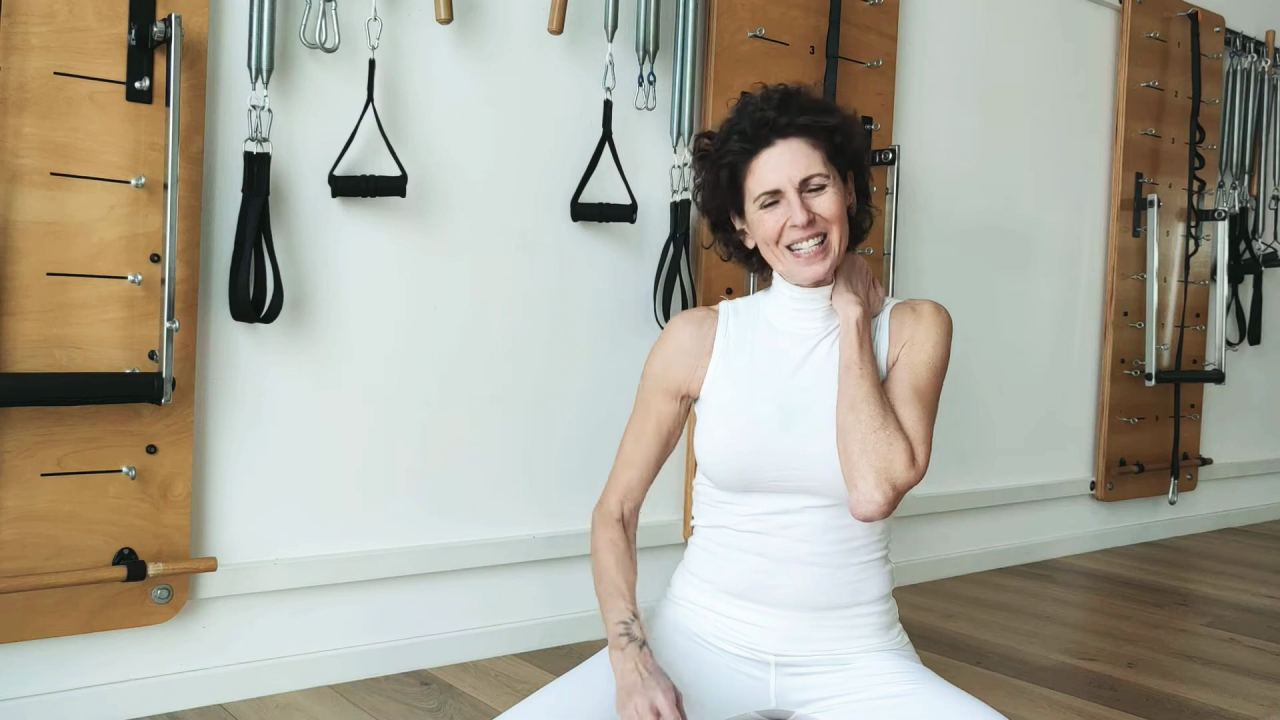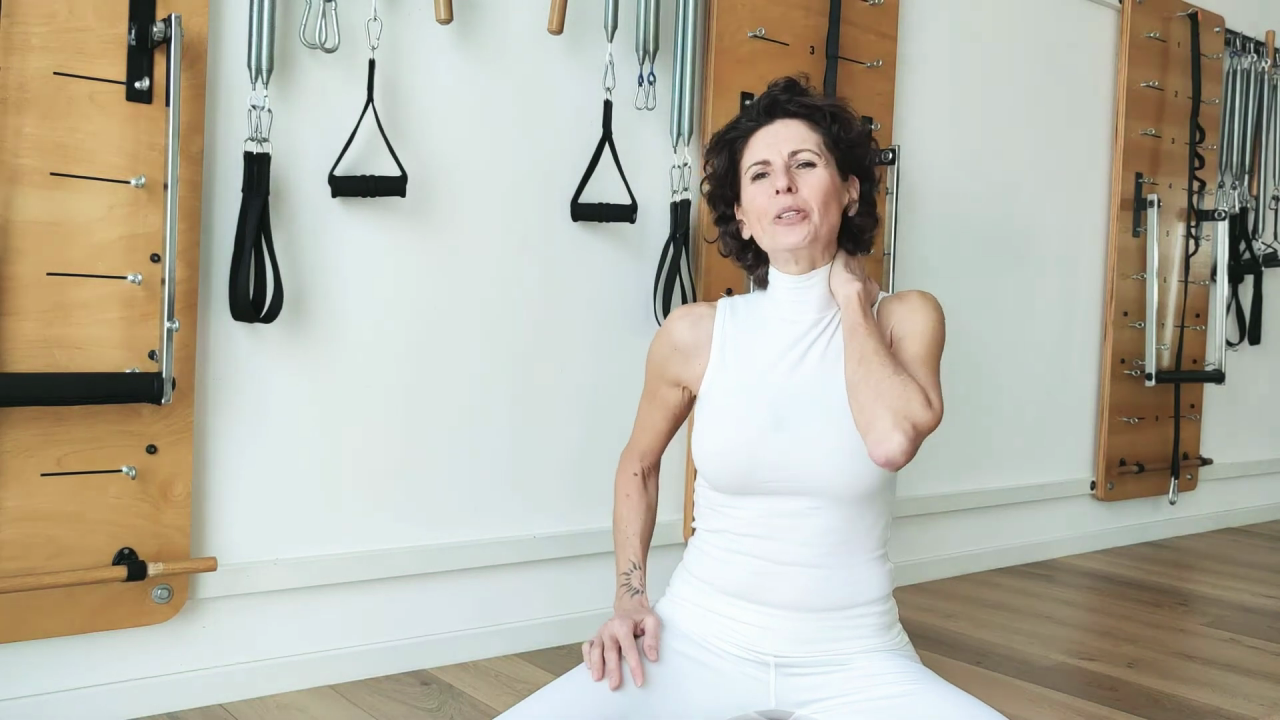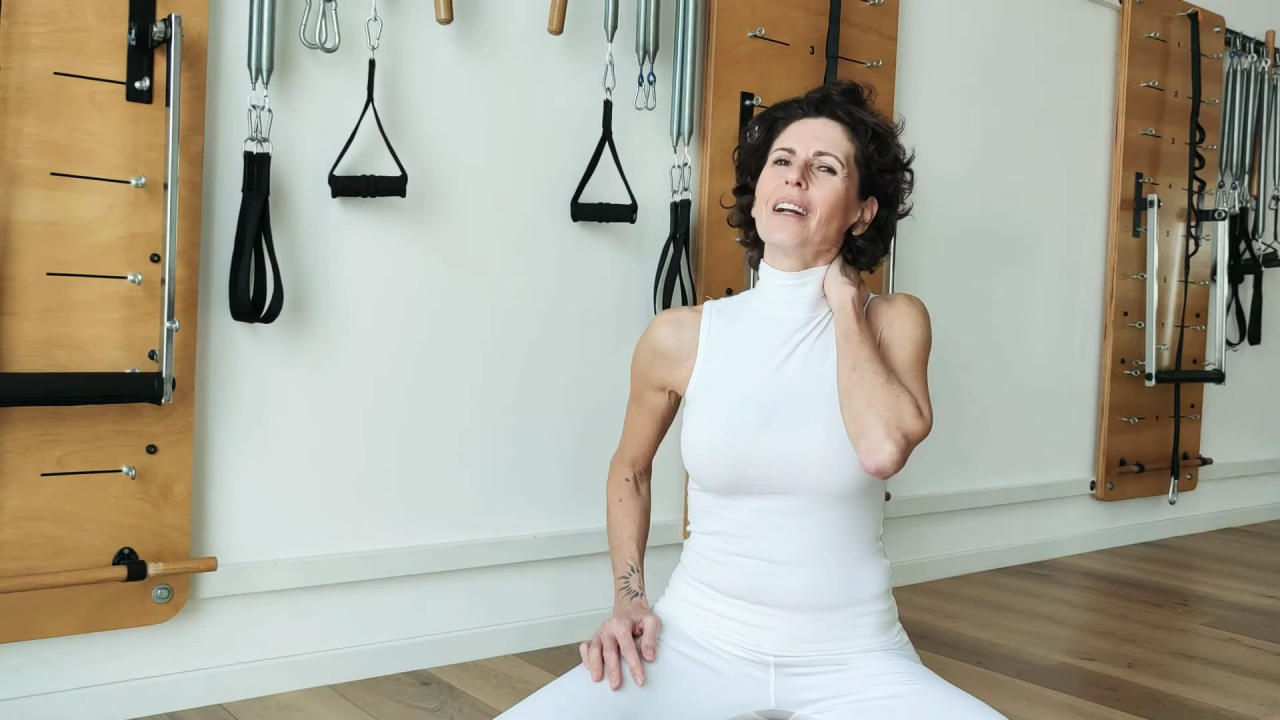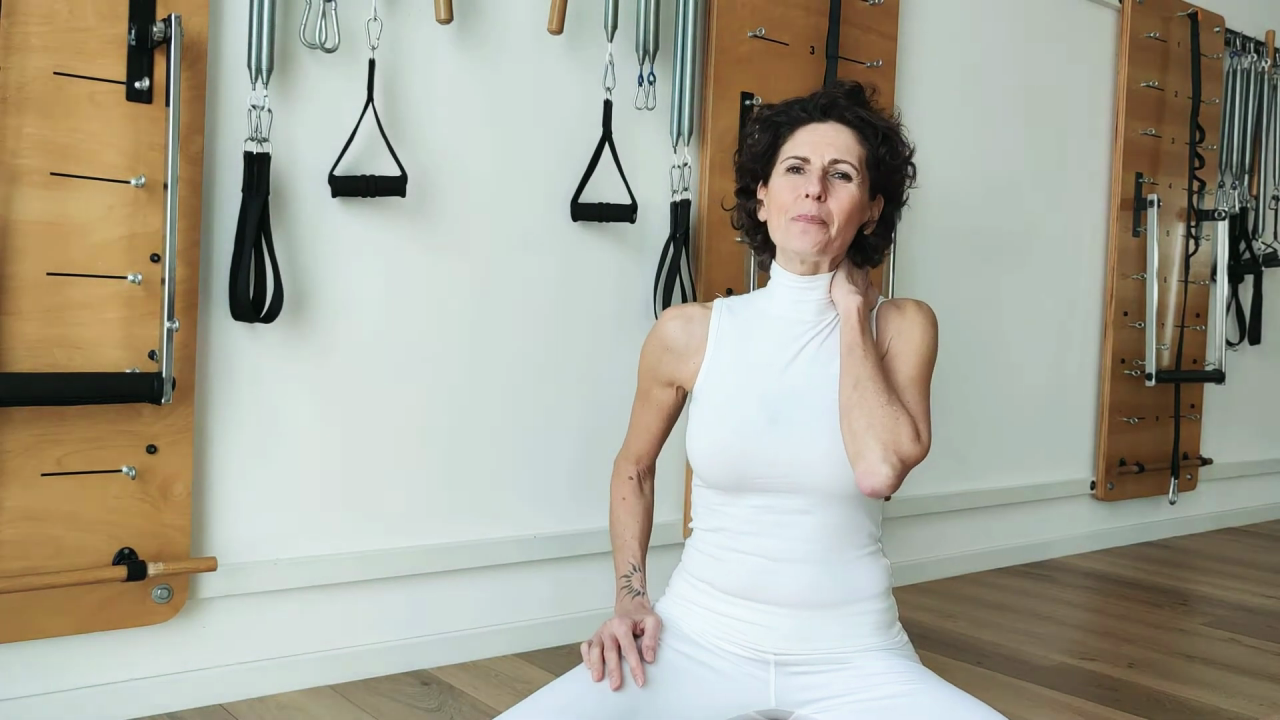
dt=0.7s
person 1, frame 1
left shoulder: (913, 327)
right shoulder: (697, 337)
left elbow: (874, 492)
right elbow: (615, 513)
left wrist: (854, 319)
right wrist: (632, 657)
left hip: (852, 660)
right hip: (699, 640)
person 1, frame 2
left shoulder: (905, 317)
right shoulder: (694, 333)
left elbow: (894, 440)
right elbow: (638, 466)
left wrist: (852, 297)
right wrist: (629, 598)
left hip: (851, 660)
right hip: (700, 641)
person 1, frame 3
left shoulder: (892, 320)
right shoulder: (678, 336)
left elbow: (883, 450)
right elbow: (628, 471)
left wrist: (845, 303)
right wrist: (628, 600)
left hip: (852, 660)
right hip: (699, 642)
person 1, frame 4
left shoulder: (901, 325)
right shoulder: (687, 331)
left elbow: (880, 469)
right elbow: (633, 467)
left wrist: (851, 308)
right wrist: (628, 599)
left hip: (850, 657)
right hip: (699, 640)
